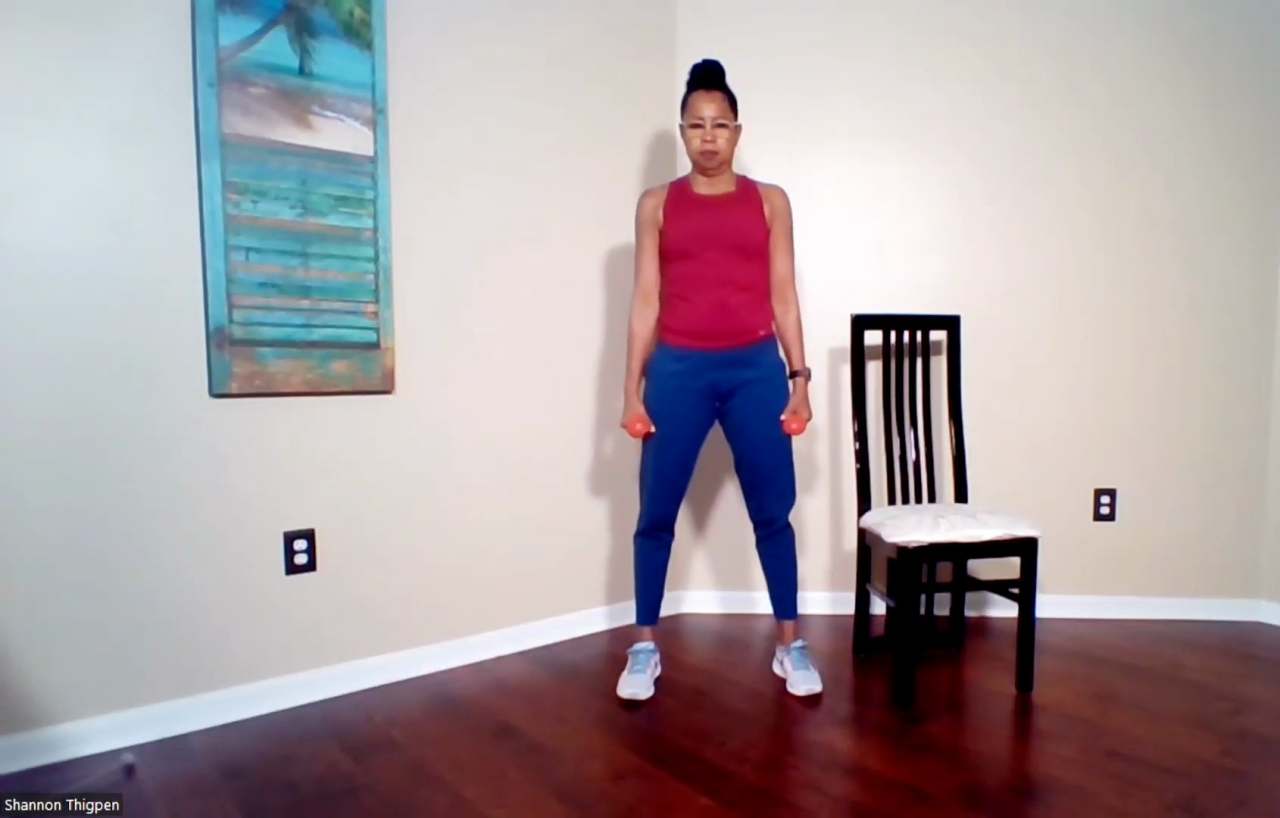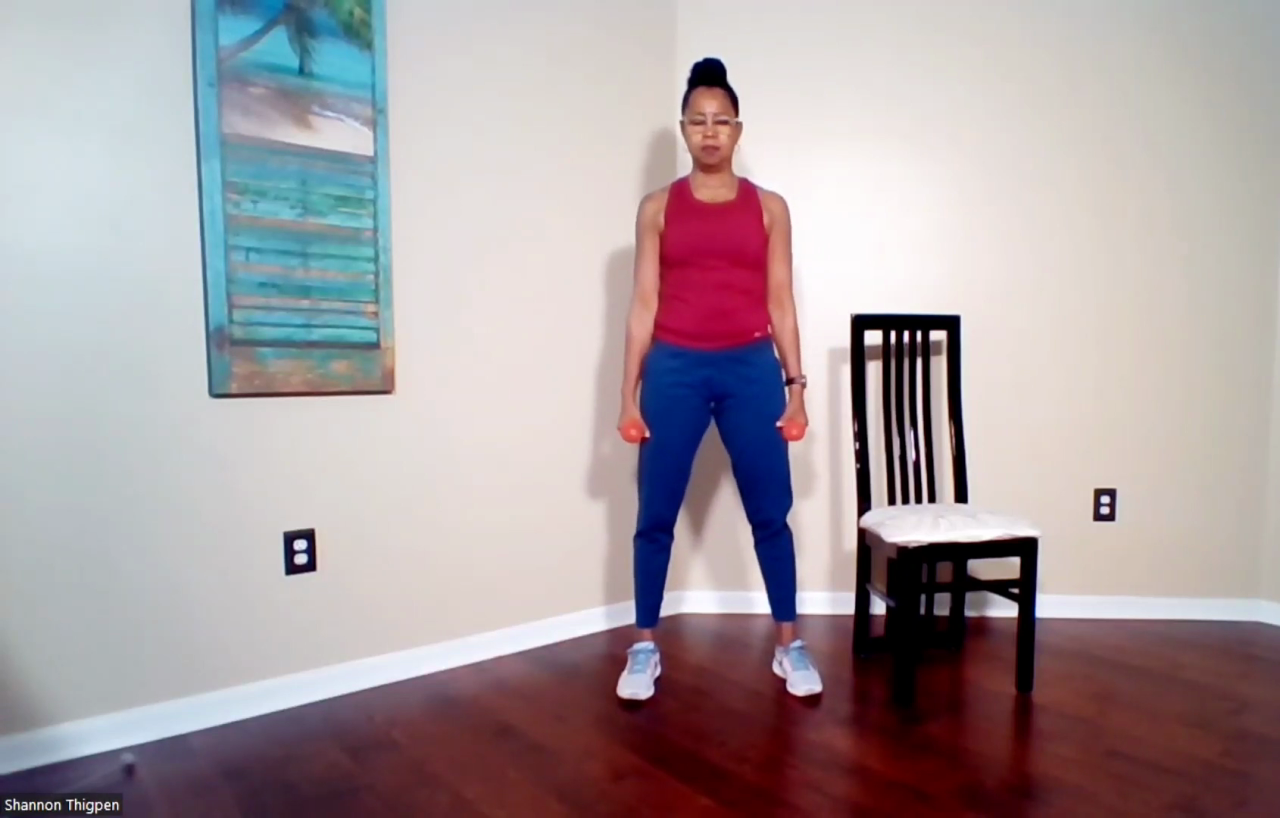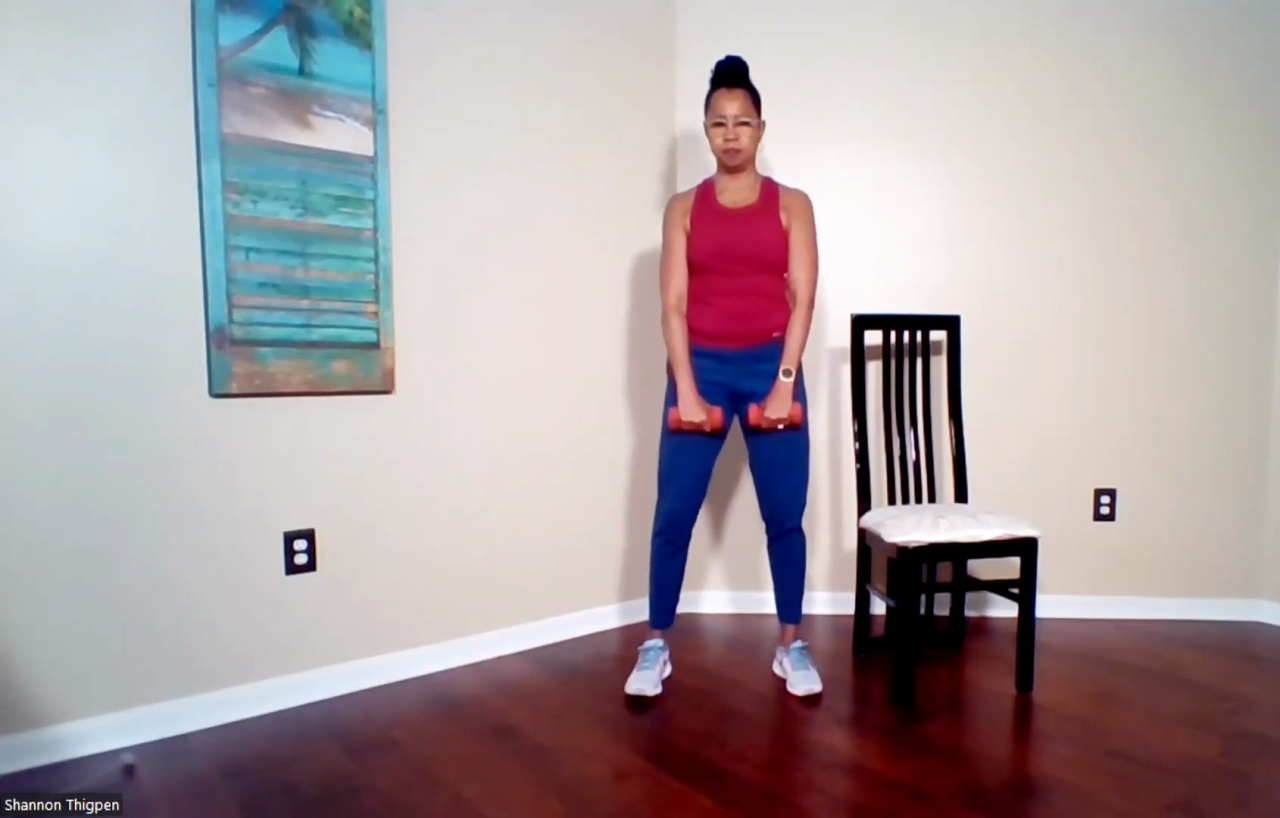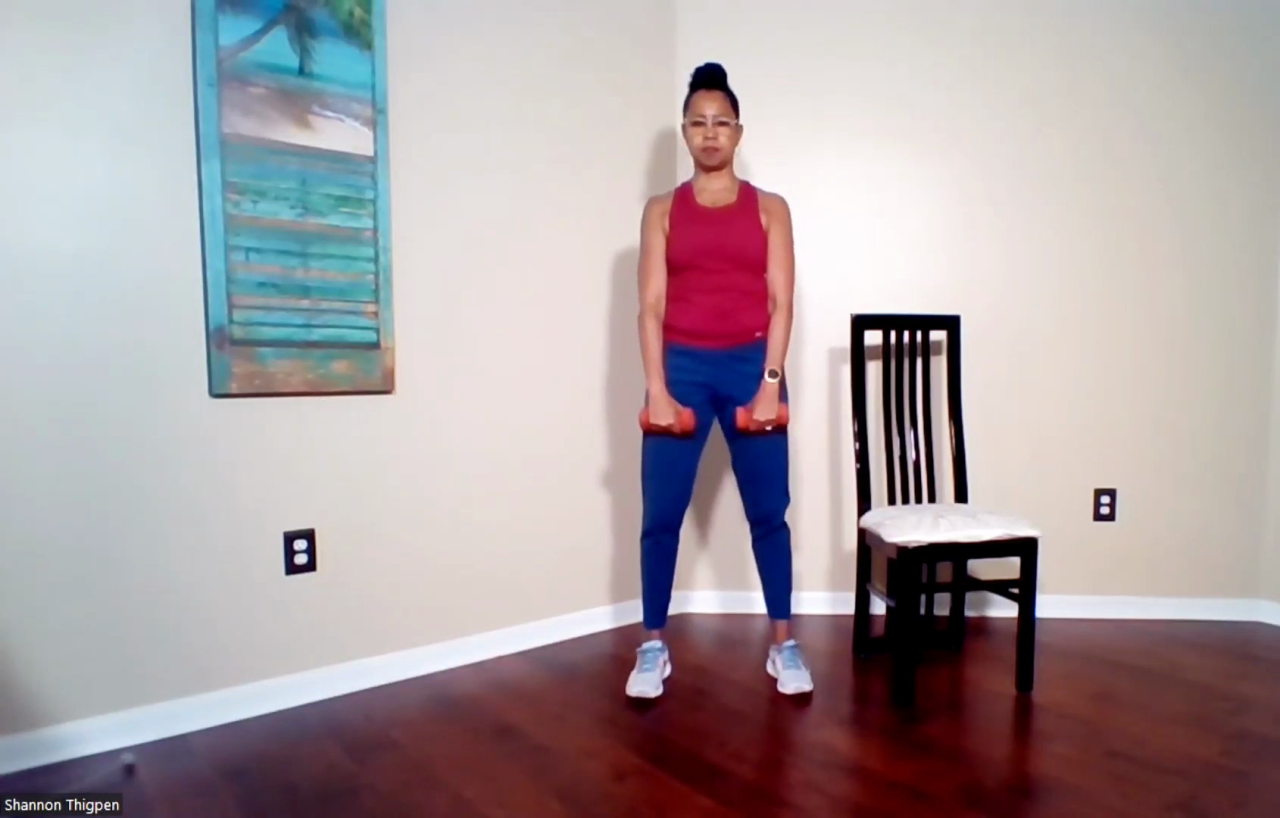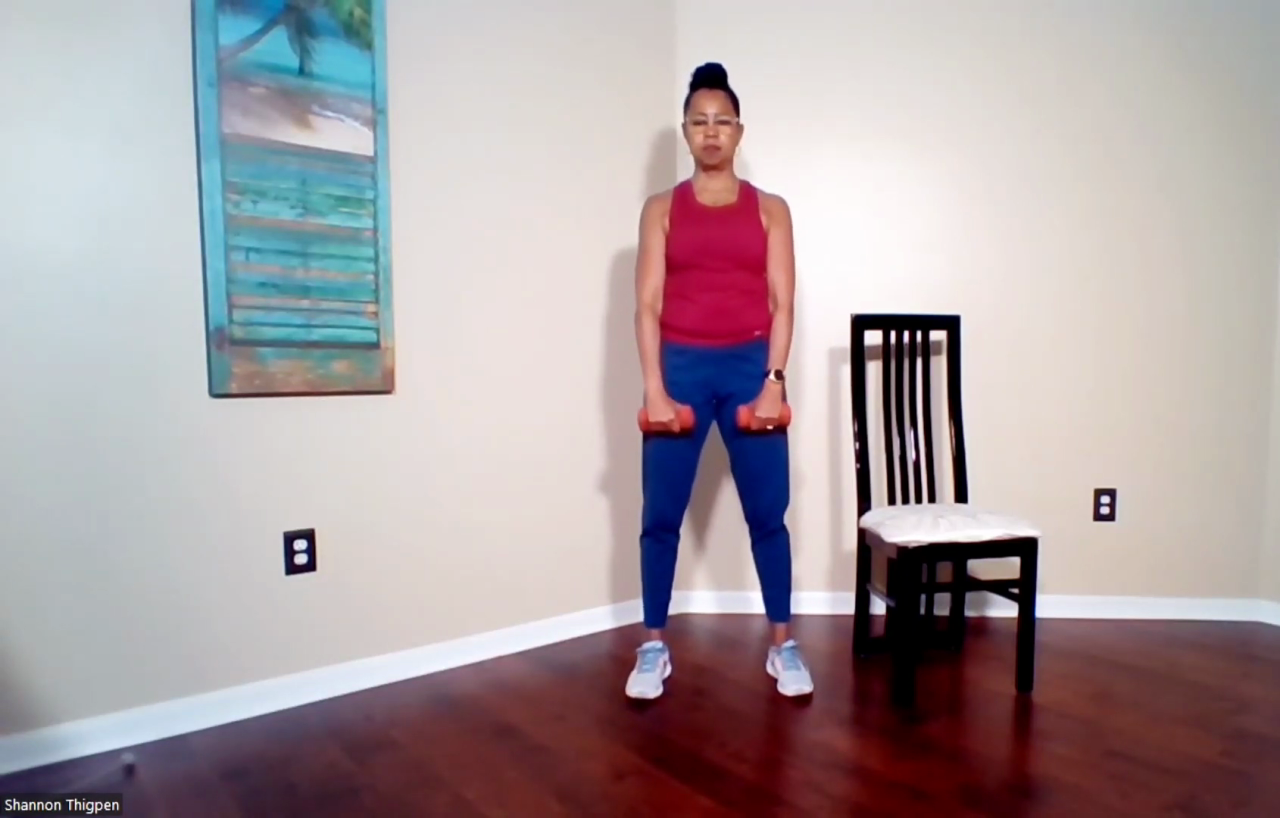
dt=1s
person 1, frame 1
left shoulder: (769, 201)
right shoulder: (656, 204)
left elbow: (783, 294)
right elbow: (645, 299)
left wrist: (799, 377)
right wrist: (632, 388)
left hip: (756, 369)
right hip: (678, 369)
left knee: (772, 511)
right knee: (656, 512)
left ankle: (790, 643)
right ankle: (644, 646)
person 1, frame 2
left shoulder: (769, 207)
right shoulder: (658, 207)
left elbow: (781, 302)
right elbow: (643, 304)
left wrist: (795, 385)
right wrist: (629, 394)
left hip: (751, 369)
right hip: (674, 369)
left knee: (770, 513)
right knee: (655, 515)
left ankle: (789, 644)
right ankle: (644, 647)
person 1, frame 3
left shoulder: (791, 205)
right shoulder: (683, 208)
left elbow: (802, 297)
right elbow: (674, 305)
left wrist: (785, 380)
right wrist: (686, 389)
left hip: (770, 366)
right hip: (701, 367)
left knee: (784, 516)
right knee: (673, 514)
left ankle: (791, 646)
right ankle: (655, 646)
person 1, frame 4
left shoulder: (770, 208)
right shoulder: (662, 210)
left elbow: (781, 302)
right elbow: (652, 305)
left wrist: (771, 383)
right wrist: (657, 388)
left hip: (751, 367)
right hip: (682, 368)
left knee: (769, 512)
right knee: (662, 514)
left ankle: (783, 644)
right ankle: (653, 647)
person 1, frame 5
left shoulder: (769, 209)
right shoulder: (661, 209)
left elbow: (782, 302)
right elbow: (648, 304)
left wrist: (774, 382)
right wrist: (654, 388)
left hip: (749, 366)
right hip: (680, 367)
left knee: (767, 513)
right knee: (661, 515)
left ankle: (782, 645)
right ankle: (654, 647)
